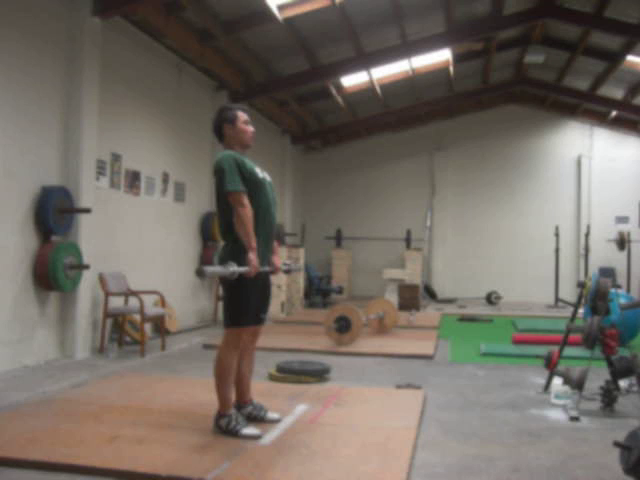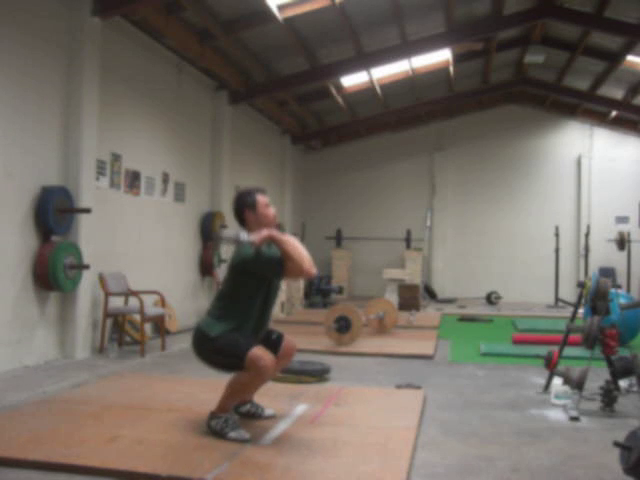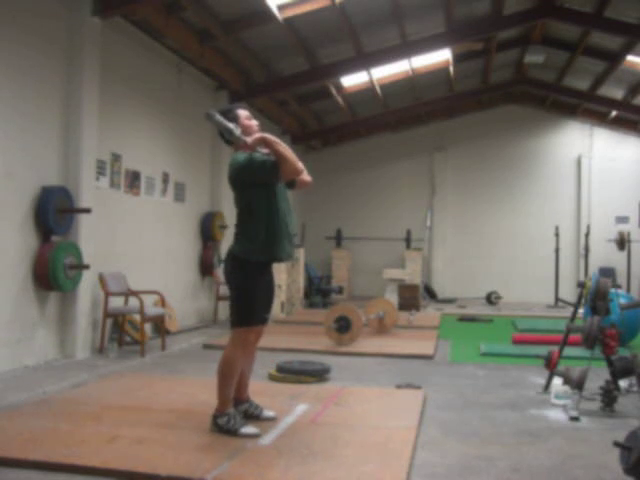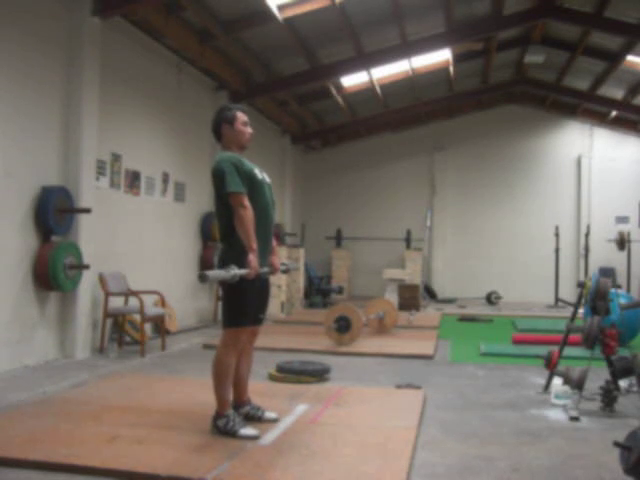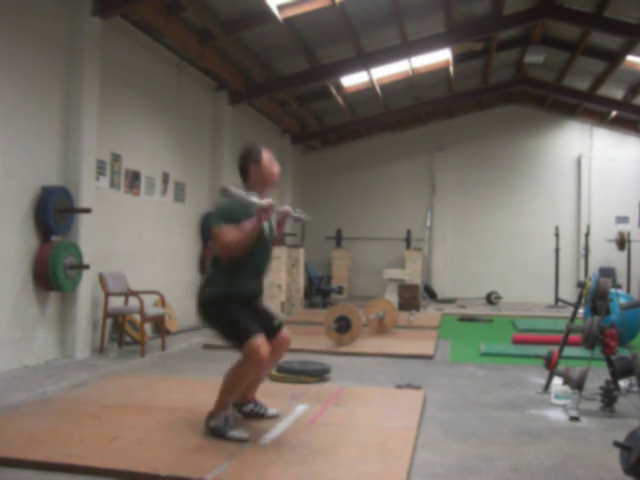
dt=1s
person 1, frame 1
left shoulder: (248, 163)
right shoulder: (228, 160)
right elbow: (241, 206)
left wrist: (274, 252)
right wrist: (250, 252)
left hip: (259, 264)
right hip: (243, 263)
left knee: (250, 337)
right knee: (235, 338)
left ankle: (245, 404)
right ankle: (225, 414)
person 1, frame 2
left shoulder: (266, 248)
right shoulder: (252, 253)
left elbow: (310, 269)
right elbow: (304, 271)
left wrist: (287, 240)
right wrist: (278, 237)
left hip: (239, 328)
right hip: (215, 336)
left knee: (286, 348)
right knee: (263, 362)
left ankle: (243, 400)
right ankle: (219, 415)
person 1, frame 3
left shoulder: (261, 159)
right shoulder: (245, 161)
left elbow: (302, 178)
right elbow: (293, 169)
left wrist: (268, 143)
right wrist: (268, 139)
left hip: (261, 261)
right hip: (247, 262)
left knee: (253, 337)
right knee: (241, 338)
left ankle: (242, 401)
right ankle: (223, 413)
person 1, frame 4
left shoulder: (247, 165)
right shoulder: (227, 162)
right elbow: (242, 208)
left wrist: (272, 253)
right wrist: (250, 253)
left hip: (258, 264)
right hip: (240, 263)
left knee: (249, 337)
right knee: (233, 338)
left ankle: (242, 403)
right ankle: (223, 415)
person 1, frame 5
left shoulder: (264, 209)
right shoulder: (237, 206)
left elbow: (271, 240)
right elbow: (223, 247)
left wrist: (281, 221)
right wrist: (256, 219)
left hip: (246, 297)
right hip: (220, 299)
left knee: (282, 341)
right knee: (259, 351)
left ankle: (245, 400)
right ankle: (219, 414)
